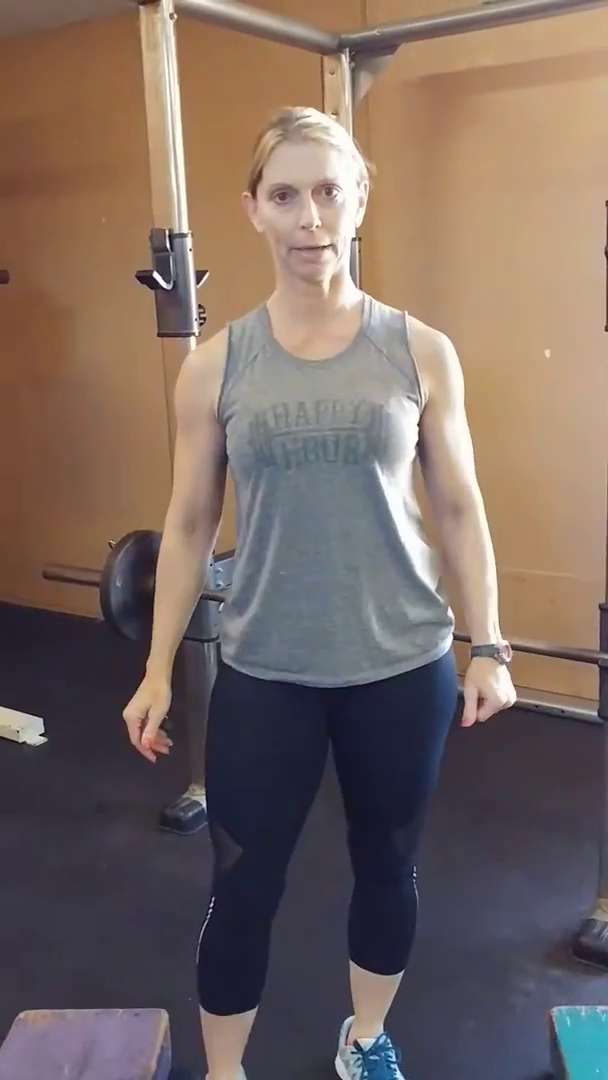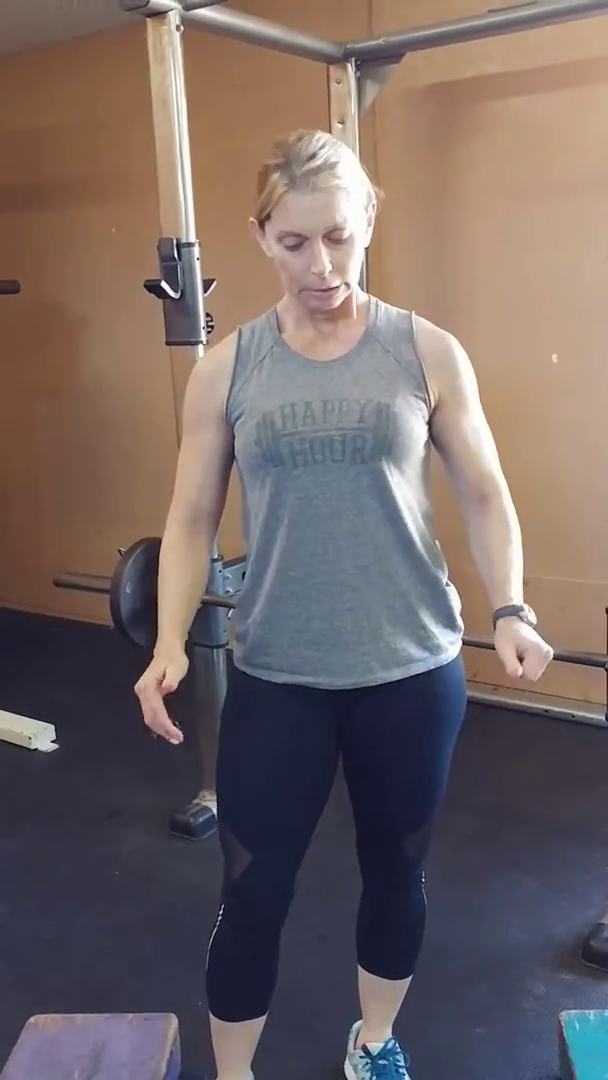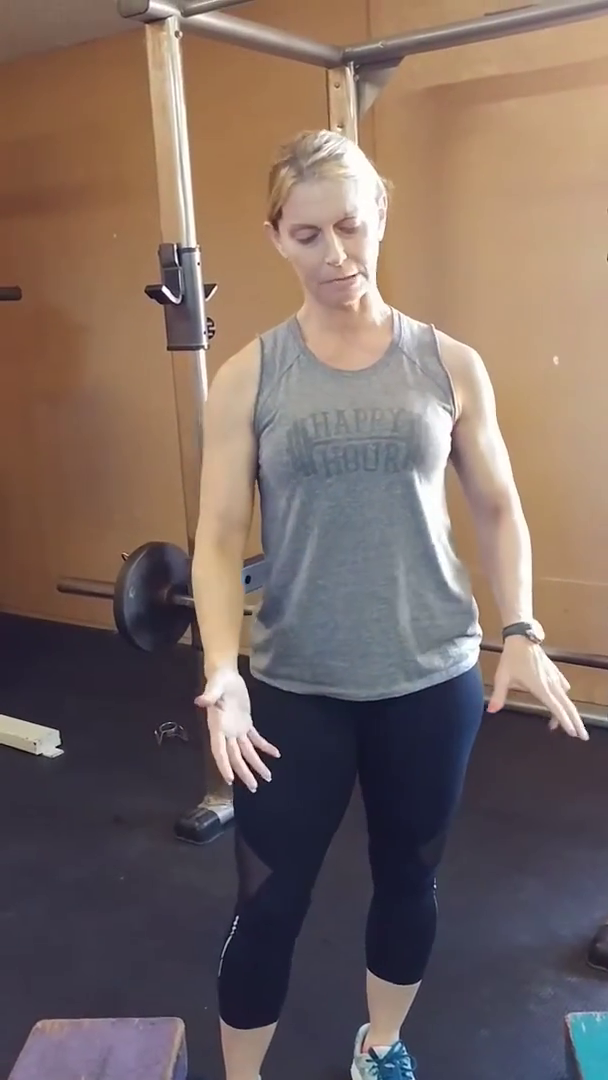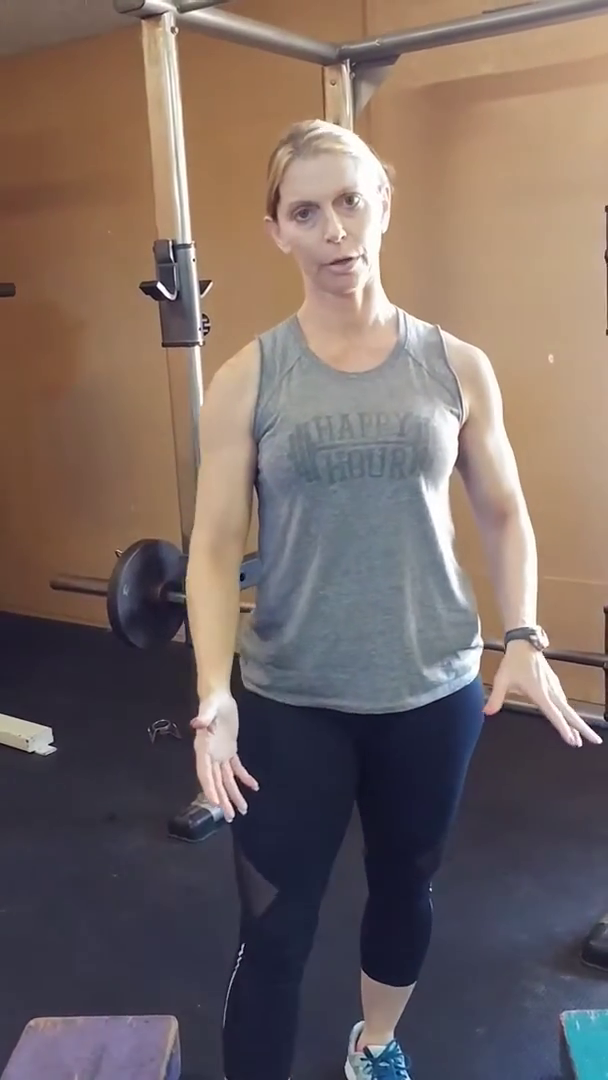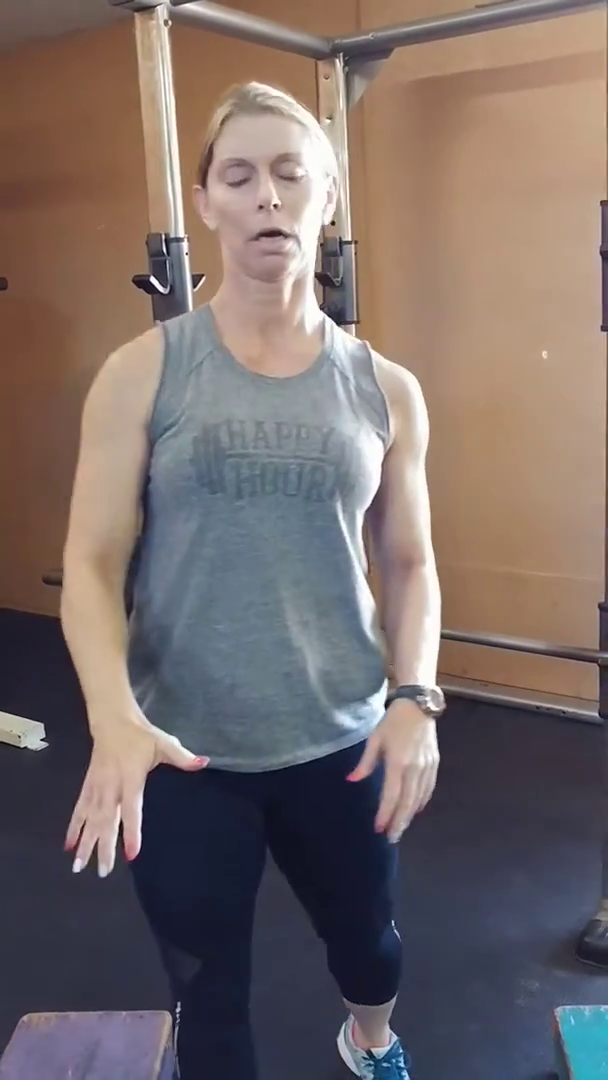
dt=0.7s
person 1, frame 1
left shoulder: (420, 353)
right shoulder: (217, 365)
left elbow: (460, 510)
right elbow: (188, 524)
left wrist: (488, 647)
right wrist: (158, 669)
left hip: (403, 668)
right hip: (263, 674)
left knee: (387, 867)
right knee: (241, 890)
person 1, frame 2
left shoulder: (428, 351)
right shoulder: (226, 367)
left elbow: (486, 495)
right elbow: (190, 519)
left wrist: (512, 610)
right wrist: (168, 644)
left hip: (413, 670)
right hip: (275, 677)
left knee: (395, 870)
right knee: (253, 894)
person 1, frame 3
left shoulder: (450, 365)
right shoulder: (250, 377)
left elbow: (499, 511)
right elbow: (218, 538)
left wrist: (521, 631)
right wrist: (221, 665)
left hip: (431, 679)
right hip: (295, 687)
left knee: (409, 878)
right knee: (268, 903)
person 1, frame 4
left shoulder: (456, 367)
right shoulder: (247, 379)
left elbow: (504, 515)
right elbow: (214, 547)
left wrist: (522, 637)
right wrist: (212, 689)
left hip: (433, 689)
right hip: (290, 698)
left knee: (405, 887)
right knee: (275, 931)
person 1, frame 5
left shoulder: (385, 389)
right shoulder: (142, 372)
left elbow: (410, 565)
right elbow: (89, 564)
left wrist: (414, 696)
right wrist: (113, 716)
left hip: (338, 739)
right hip: (183, 750)
left knee: (364, 933)
right knee: (210, 992)
